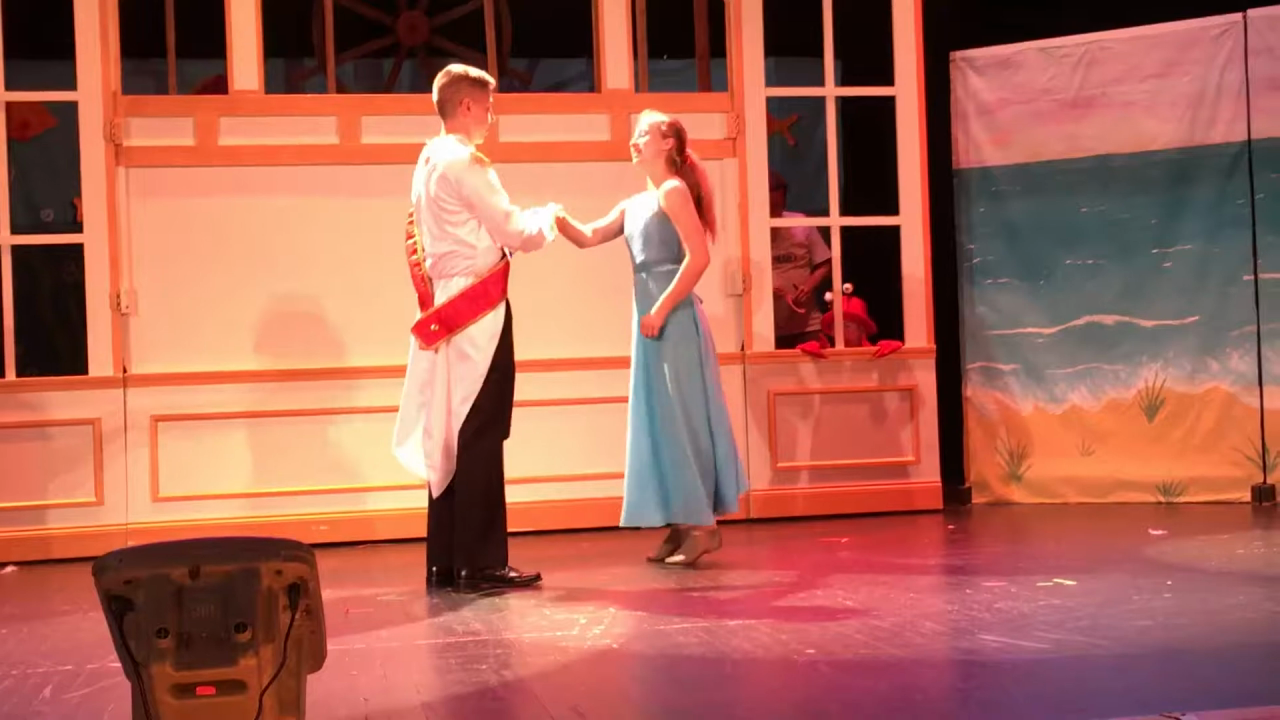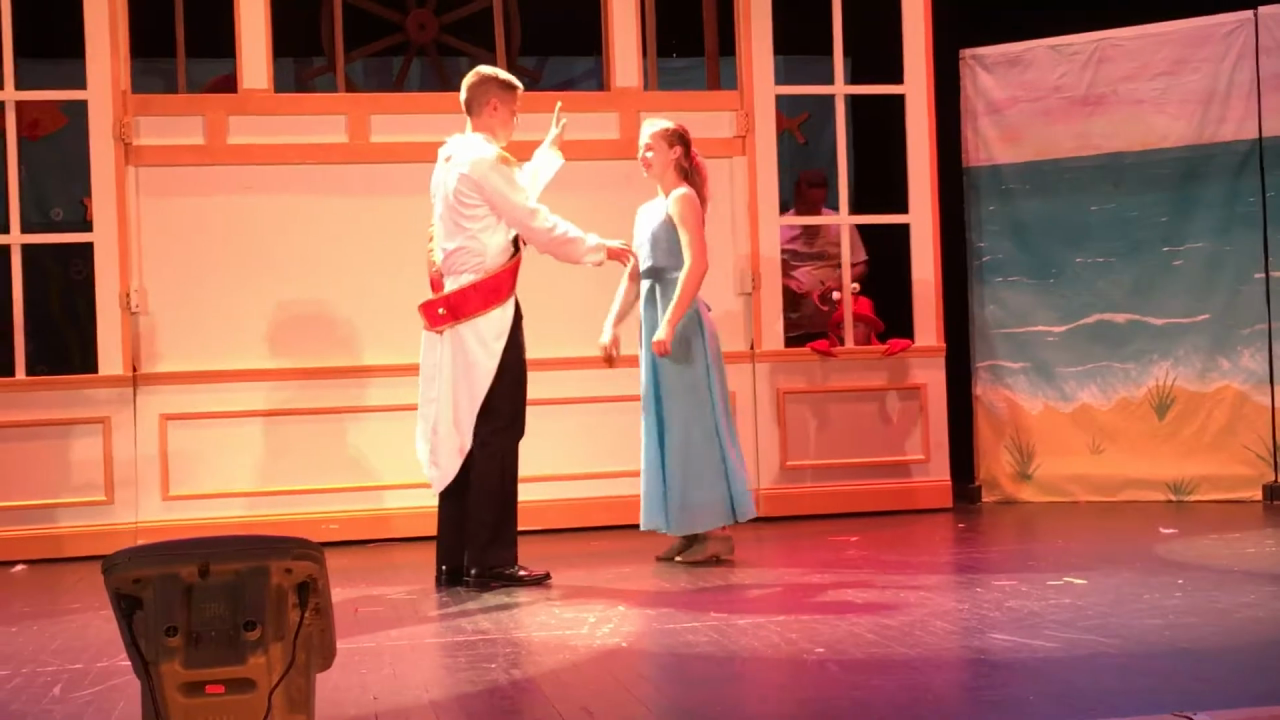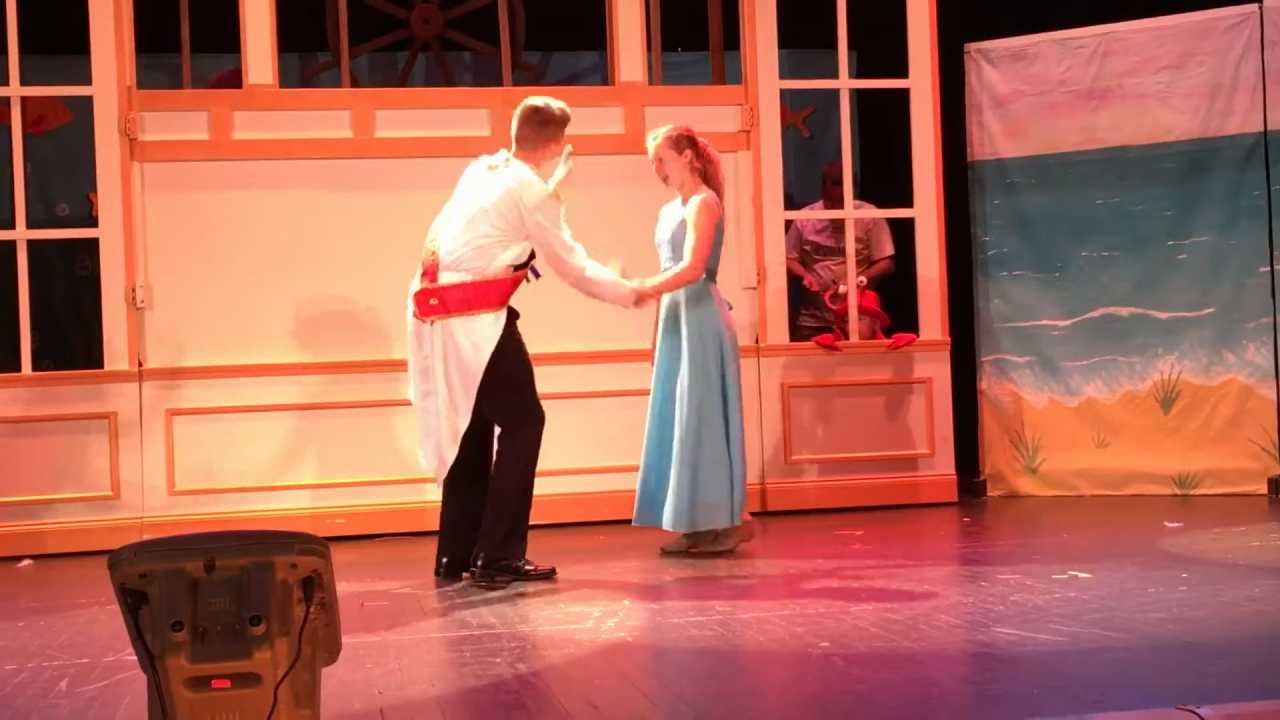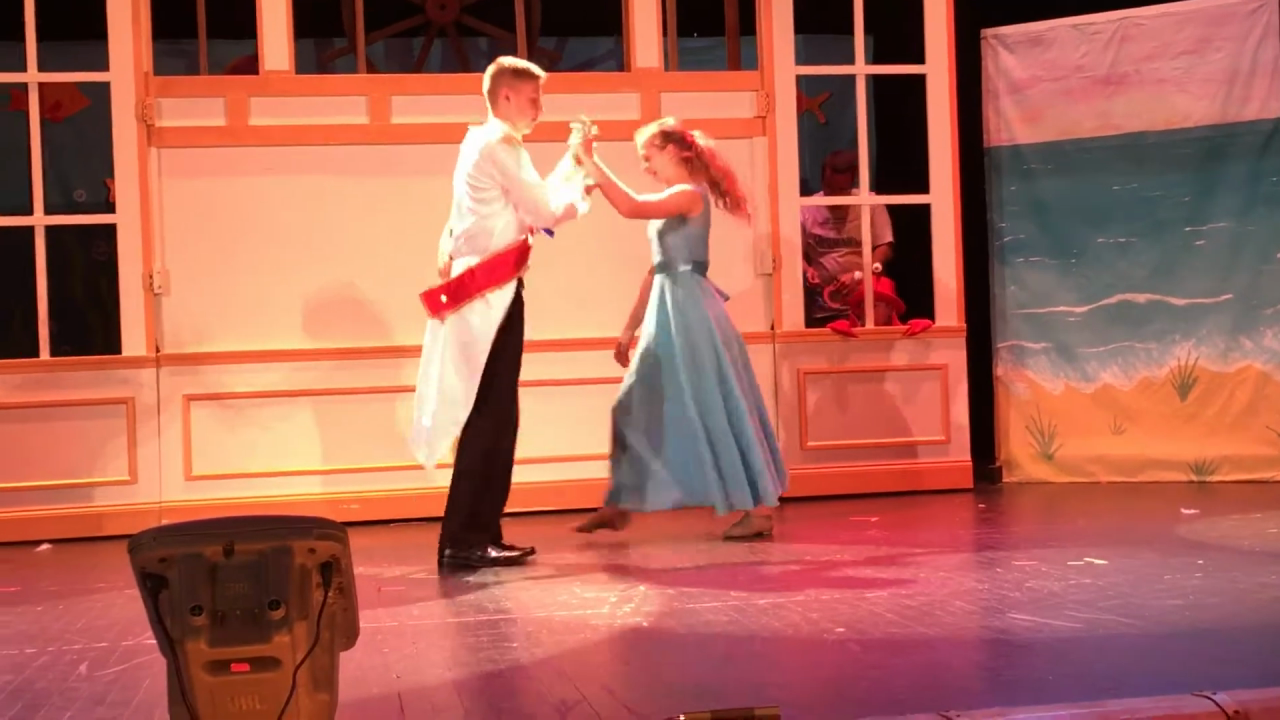
dt=0.5s
person 1, frame 1
left shoulder: (430, 160)
right shoulder: (465, 161)
right elbow: (514, 234)
left wrist: (527, 218)
right wrist: (547, 216)
left hip: (448, 309)
right hip: (475, 310)
left knee: (450, 435)
right knee: (481, 436)
left ankle: (446, 562)
right ankle: (480, 563)
person 1, frame 2
left shoulder: (453, 158)
right shoulder: (485, 159)
left elbow: (516, 198)
right elbow: (538, 226)
left wrist: (551, 148)
right wrist: (600, 248)
left hip: (460, 309)
right hip: (486, 310)
left knee: (463, 432)
right knee: (497, 433)
left ankle: (455, 561)
right ankle: (490, 561)
person 1, frame 3
left shoulder: (485, 169)
right shoulder: (532, 192)
right elbow: (572, 267)
left wrist: (555, 182)
right wrist: (627, 293)
left hip: (445, 312)
right hip: (476, 316)
left knee: (468, 429)
right knee: (521, 425)
left ankle: (455, 554)
right ankle: (499, 557)
person 1, frame 4
left shoulder: (487, 145)
right shoulder: (498, 143)
left elbow: (530, 205)
right elbow: (544, 209)
left wrist: (574, 162)
right wrist: (577, 197)
left hip: (479, 293)
right hip: (492, 292)
left knee: (489, 415)
right knee: (495, 415)
left ankle: (471, 536)
right ankle: (464, 539)
person 2, frame 1
left shoulder: (674, 191)
right shoulder: (634, 204)
left elbow: (699, 257)
right elbow: (589, 237)
left wrist: (661, 310)
right wrist: (560, 220)
left hip: (674, 316)
right hip: (650, 314)
left knee: (682, 416)
right knee: (656, 420)
left ankle: (702, 524)
right ankle: (680, 525)
person 2, frame 2
left shoulder: (683, 198)
right shoulder: (646, 210)
left elbow: (696, 264)
right elbow: (634, 276)
left wrist: (670, 324)
right wrist: (611, 325)
left hip: (680, 321)
right hip: (655, 319)
left knee: (693, 421)
right knee: (669, 424)
left ankle: (716, 530)
right ankle: (694, 528)
person 2, frame 3
left shoulder: (704, 203)
right shoulder: (670, 211)
left elbow: (691, 269)
left wrist: (640, 290)
right wrist: (652, 313)
left hip: (701, 319)
right hip: (675, 319)
left knee: (703, 419)
right knee: (676, 421)
left ankle: (731, 520)
right ankle: (699, 523)
person 2, frame 4
left shoulder: (688, 195)
right shoulder: (667, 205)
left elbow: (628, 207)
left wrist: (591, 160)
right wrist: (629, 327)
left hip: (692, 307)
right hip: (667, 310)
left knee: (716, 405)
right knee: (636, 407)
left ankle: (759, 508)
right ankle: (618, 504)
